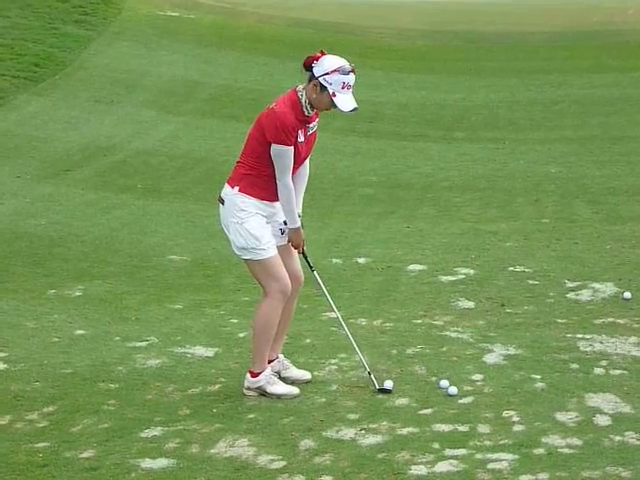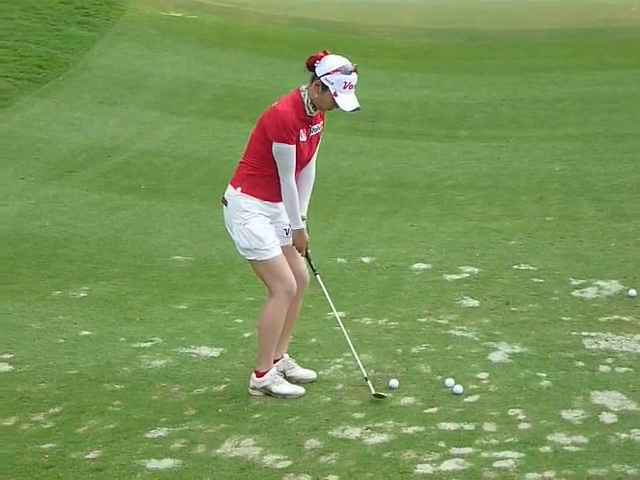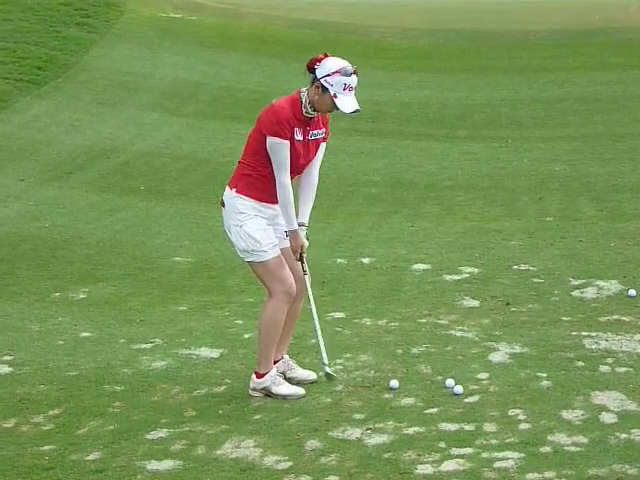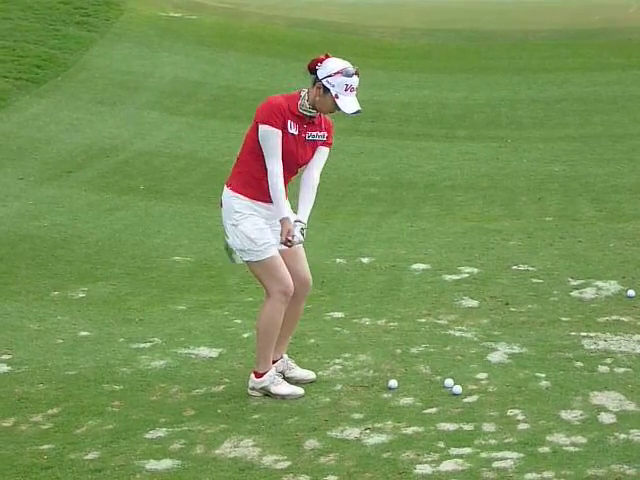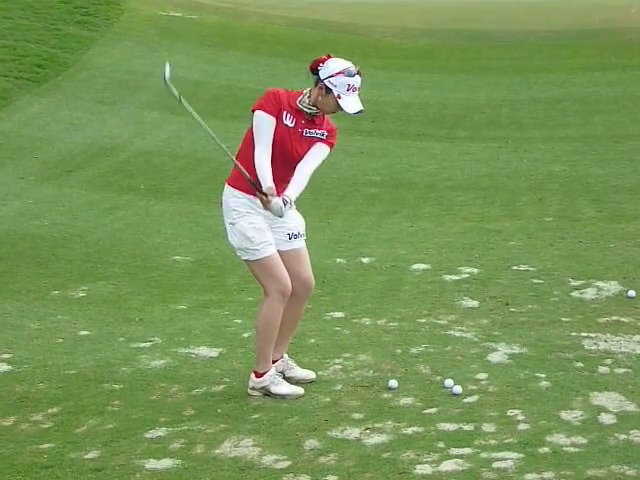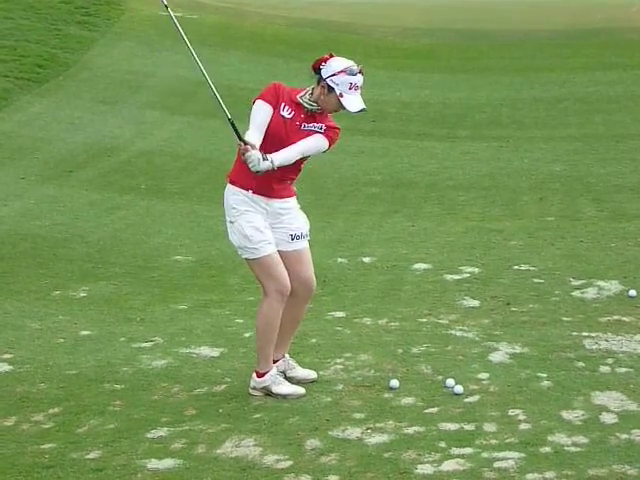
dt=0.2s
person 1, frame 1
left shoulder: (310, 110)
right shoulder: (283, 117)
left elbow: (301, 167)
right elbow: (285, 178)
left wrist: (295, 217)
right wrist: (294, 226)
left hip: (269, 205)
right hip: (244, 205)
left knee: (294, 280)
right knee: (278, 287)
left ankle: (274, 359)
right ankle: (256, 376)
person 1, frame 2
left shoulder: (316, 114)
right shoulder: (284, 116)
left elbow: (307, 169)
right elbow: (288, 178)
left wrist: (301, 220)
right wrist: (297, 229)
left hip: (273, 206)
right hip: (248, 206)
left knee: (300, 281)
right knee: (283, 287)
left ankle: (279, 359)
right ankle: (262, 376)
person 1, frame 3
left shoulder: (321, 122)
right shoulder: (279, 114)
left elbow: (310, 174)
right elbow: (281, 176)
left wrist: (302, 225)
right wrist: (292, 230)
left hip: (274, 208)
right hip: (246, 207)
left knee: (300, 284)
right knee: (282, 288)
left ankle: (279, 360)
right ankle: (262, 377)
person 1, frame 4
left shoulder: (324, 128)
right shoulder: (275, 108)
left elbow: (311, 176)
right elbow: (272, 165)
left wrist: (299, 221)
right wrist: (284, 218)
left hip: (275, 208)
right hip: (244, 206)
left knee: (302, 284)
right knee: (281, 289)
left ankle: (278, 359)
right ankle: (261, 376)
person 1, frame 5
left shoulder: (326, 132)
right shoulder: (275, 100)
left elbow: (305, 169)
right elbow: (260, 151)
left wrist: (284, 199)
right wrist: (267, 188)
left hip: (280, 206)
right hip: (244, 203)
left knee: (304, 285)
right knee: (279, 288)
left ankle: (278, 359)
right ankle: (261, 375)
person 1, frame 6
left shoulder: (328, 129)
right shoulder: (276, 94)
left elbow: (296, 151)
right elbow: (253, 135)
left wrist: (265, 160)
right wrist: (251, 145)
left hip: (284, 205)
right hip: (245, 201)
left knee: (304, 285)
right knee: (278, 288)
left ankle: (279, 359)
right ankle: (263, 376)
